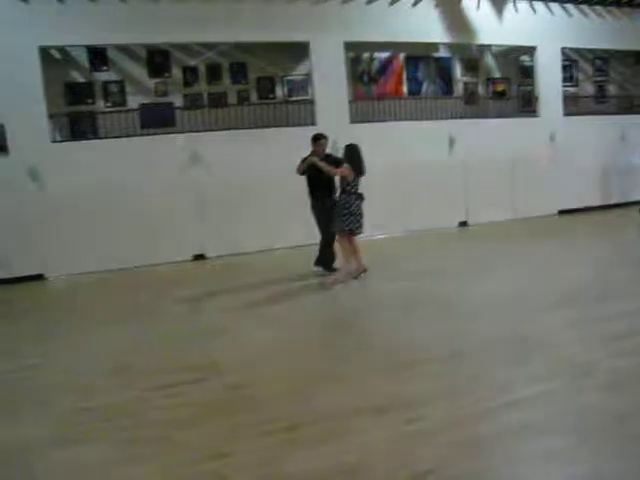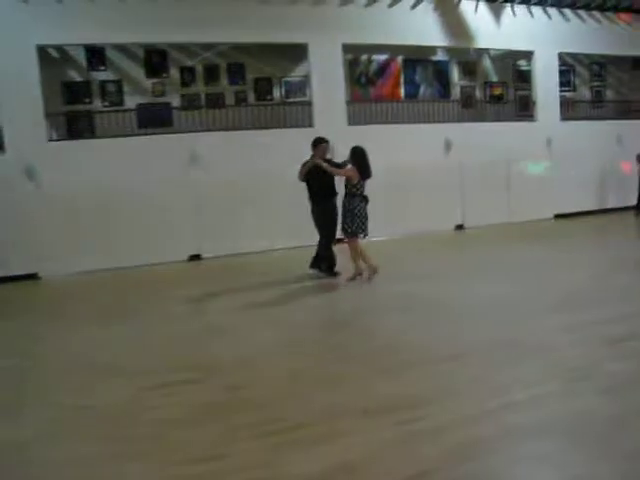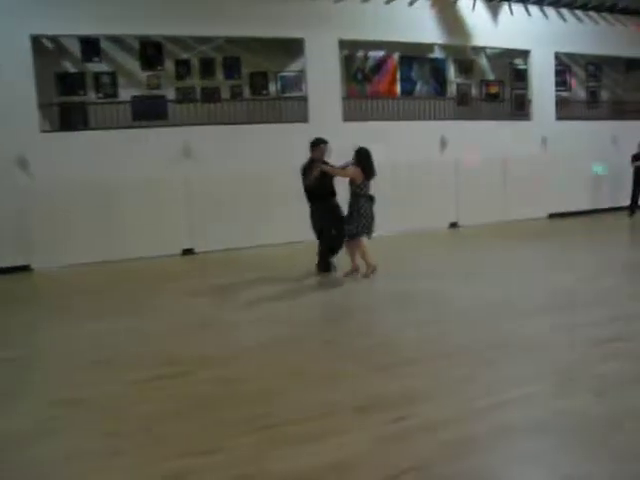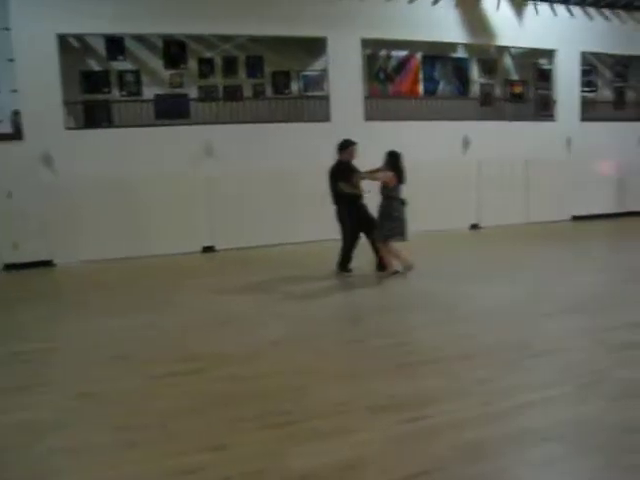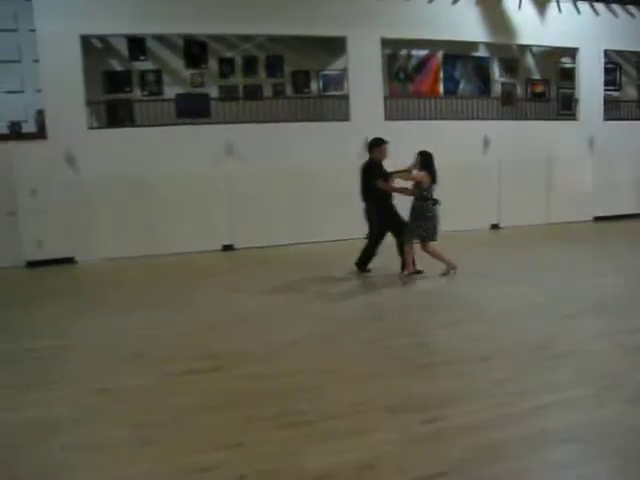
dt=0.2s
person 1, frame 1
left shoulder: (330, 158)
right shoulder: (309, 160)
left elbow: (344, 164)
right elbow: (299, 171)
right wrist: (309, 162)
left hip: (331, 199)
right hip: (318, 201)
left knee: (331, 231)
right knee: (328, 231)
left ankle: (321, 260)
right ankle: (327, 262)
person 1, frame 2
left shoulder: (329, 163)
right shoulder: (309, 165)
right elbow: (301, 177)
right wrist: (310, 164)
left hip: (331, 203)
right hip: (319, 206)
left knee: (329, 236)
right knee: (327, 237)
left ankle: (317, 263)
right ankle: (329, 267)
person 1, frame 3
left shoulder: (325, 165)
right shoulder: (308, 167)
right elbow: (307, 184)
right wrist: (316, 173)
left hip: (332, 203)
right hip: (318, 207)
left knee: (343, 230)
right knee: (325, 237)
left ankle: (327, 256)
right ankle: (323, 265)
person 1, frame 4
left shoulder: (350, 167)
right shoulder: (337, 170)
left elbow: (362, 176)
right elbow: (343, 188)
right wrist: (356, 190)
left hip: (357, 205)
right hip: (345, 209)
left knee: (375, 231)
right knee: (350, 238)
left ankle: (382, 264)
right ankle: (343, 265)
person 1, frame 5
left shoulder: (378, 165)
right shoulder: (370, 167)
left elbow: (387, 177)
right elbow: (382, 185)
right wrist: (401, 190)
left hip: (386, 206)
right hip: (375, 208)
left knee: (403, 231)
right knee: (376, 238)
left ankle: (408, 266)
right ankle: (362, 263)
person 2, frame 1
left shoulder: (348, 169)
right shoulder: (356, 169)
left elbow: (332, 171)
left wrist: (317, 161)
left hip: (347, 203)
right hip: (353, 203)
left knee: (343, 236)
right knee: (350, 237)
left ankle: (349, 266)
right ankle: (359, 265)
person 2, frame 2
left shoulder: (352, 170)
right shoulder: (361, 171)
left elbow: (336, 172)
left wrist: (321, 163)
left hip: (353, 206)
right hip: (358, 205)
left knee: (352, 239)
right knee: (352, 239)
left ankle: (371, 266)
right ankle: (358, 269)
person 2, frame 3
left shoulder: (356, 171)
right shoulder: (365, 172)
left elbow: (339, 173)
left wrist: (323, 167)
left hip: (359, 206)
right hip: (362, 205)
left knee: (356, 239)
right knee: (350, 237)
left ankle: (370, 264)
right ankle: (354, 265)
person 2, frame 4
left shoulder: (390, 175)
right shoulder: (390, 175)
left elbow: (374, 177)
left hip: (391, 210)
right hip: (389, 209)
left knee: (383, 241)
right knee: (382, 240)
left ankle: (406, 262)
person 2, frame 5
left shoulder: (424, 175)
right shoulder: (420, 175)
left elbow: (409, 176)
left wrist: (394, 175)
left hip: (425, 211)
right hip: (420, 210)
